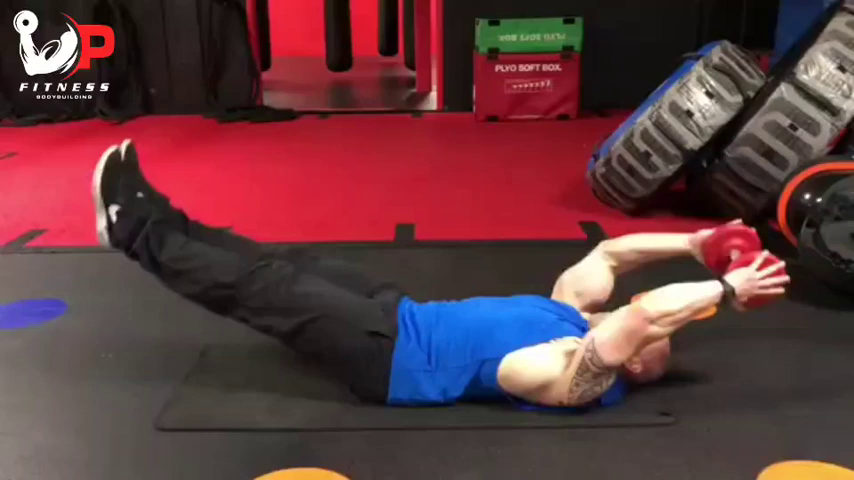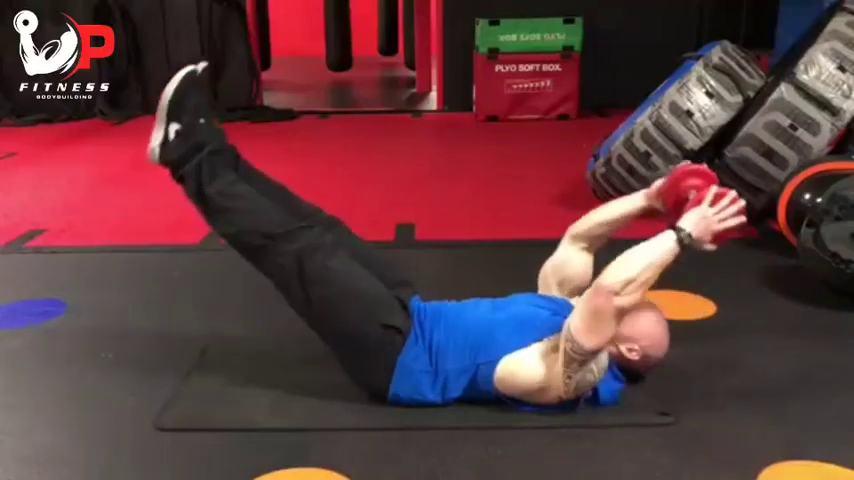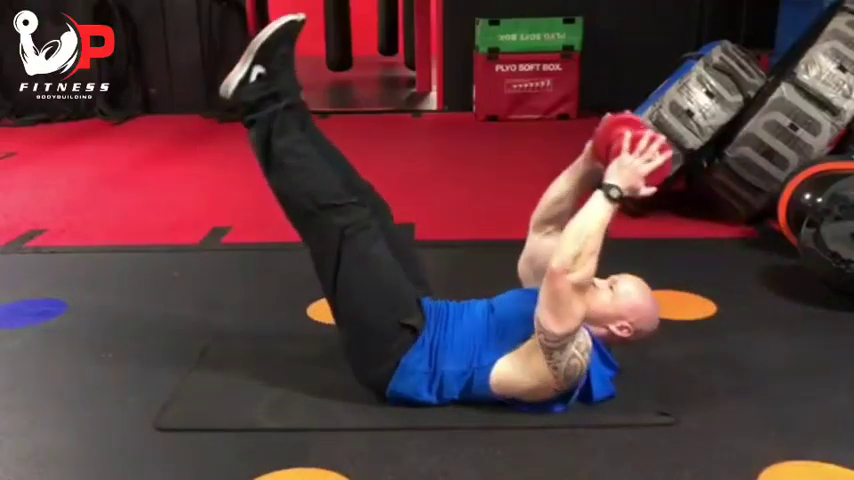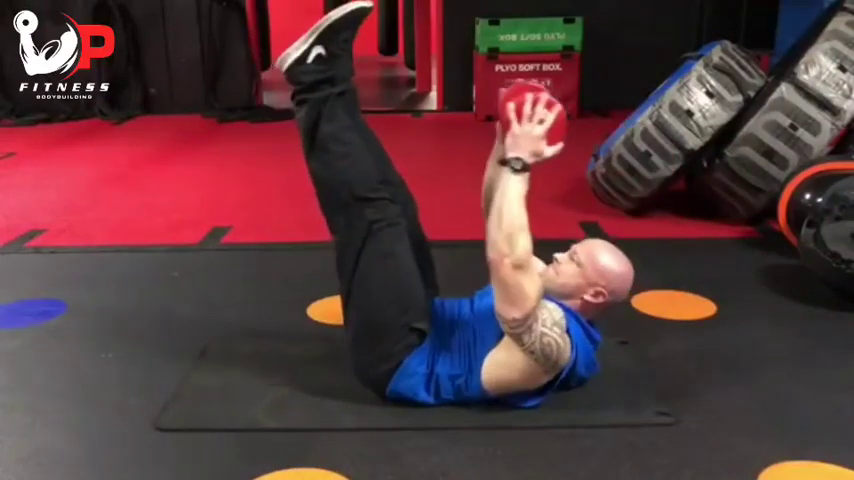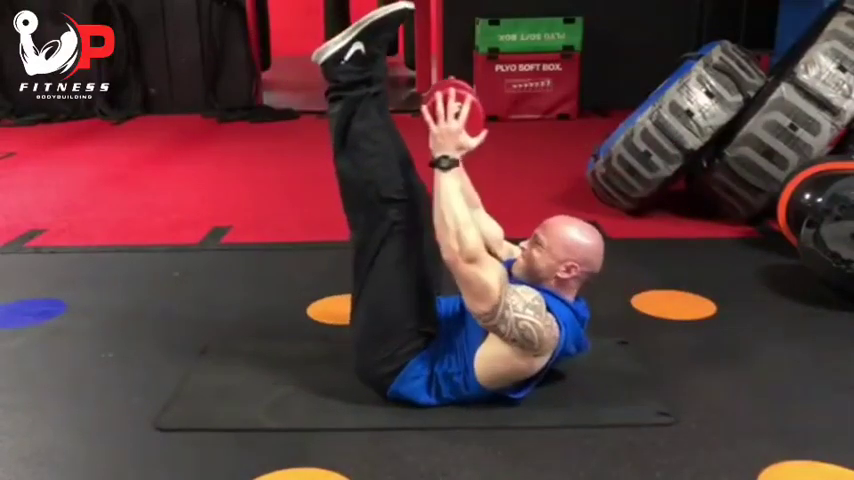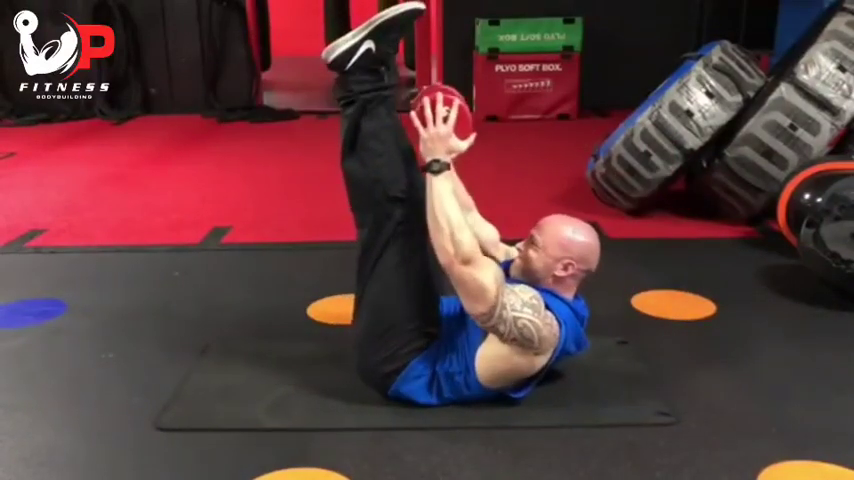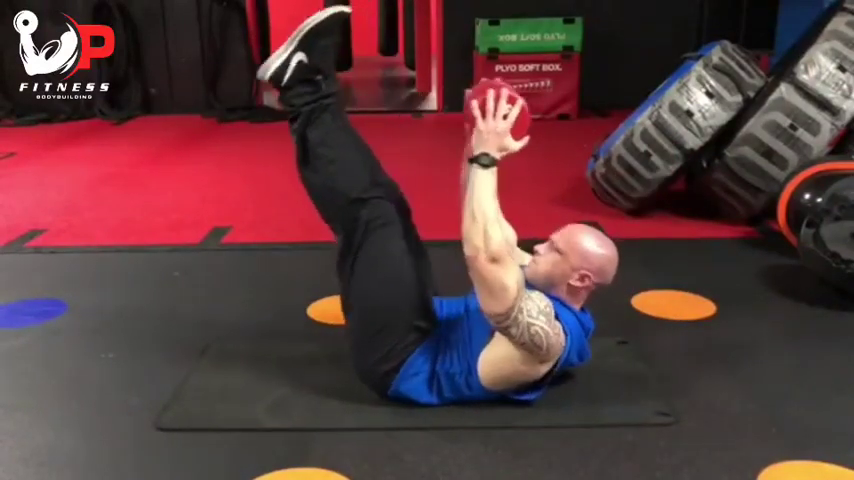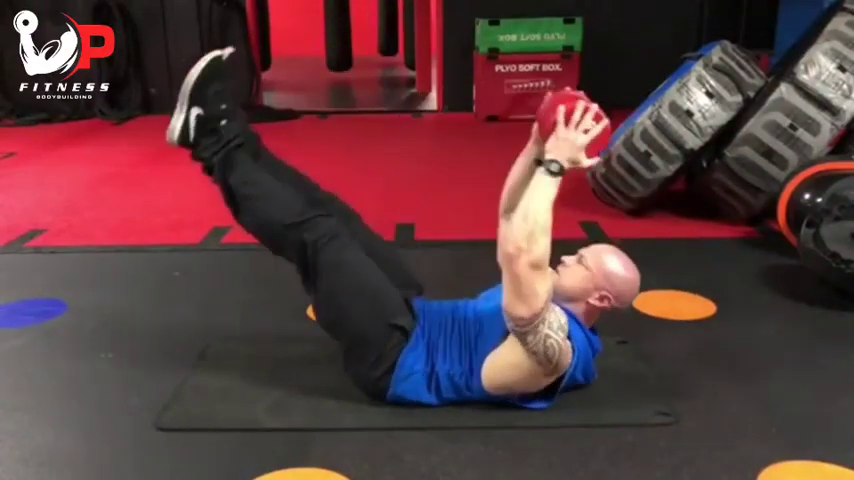
dt=0.4s
person 1, frame 1
left shoulder: (585, 378)
right shoulder: (574, 317)
left elbow: (644, 315)
right elbow: (608, 253)
left wrist: (724, 286)
right wrist: (691, 243)
left hip: (392, 359)
right hip: (403, 317)
left knee: (272, 289)
right knee: (292, 266)
left ankle: (141, 231)
right ankle: (152, 222)
person 1, frame 2
left shoulder: (585, 374)
right shoulder: (574, 318)
left elbow: (611, 293)
right elbow: (579, 238)
left wrist: (680, 235)
right wrist: (651, 198)
left hip: (399, 362)
right hip: (414, 320)
left knee: (304, 249)
right knee: (321, 233)
left ankle: (197, 159)
right ankle: (204, 155)
person 1, frame 3
left shoulder: (571, 360)
right shoulder: (558, 314)
left elbow: (567, 274)
right elbow: (545, 228)
left wrist: (611, 189)
right wrist: (590, 165)
left hip: (400, 360)
right hip: (423, 324)
left knee: (345, 221)
right knee: (363, 210)
left ankle: (268, 103)
right ankle: (275, 101)
person 1, frame 4
left shoulder: (551, 339)
right shoulder: (550, 295)
left elbow: (507, 260)
right elbow: (506, 232)
left wrist: (515, 162)
right wrist: (508, 149)
left hip: (399, 362)
right hip: (425, 329)
left knee: (373, 213)
right knee: (391, 204)
left ankle: (321, 84)
right ankle: (325, 80)
person 1, frame 5
left shoulder: (536, 324)
right shoulder: (532, 278)
left elbow: (463, 256)
right elbow: (476, 221)
left wrist: (445, 160)
right wrist: (451, 152)
left hip: (400, 364)
right hip: (426, 334)
left knee: (392, 214)
right knee: (409, 205)
left ankle: (357, 87)
person 1, frame 6
left shoulder: (537, 324)
right shoulder: (533, 280)
left elbow: (459, 258)
right elbow: (472, 224)
left wrist: (437, 164)
right wrist: (443, 155)
left hip: (401, 362)
left knee: (397, 213)
right knee: (408, 206)
left ankle: (367, 85)
right ankle: (367, 76)
person 1, frame 7
left shoulder: (545, 331)
right shoulder: (546, 292)
left elbow: (484, 255)
right elbow: (487, 224)
left wrist: (485, 159)
right wrist: (479, 145)
left hip: (401, 360)
right hip: (426, 328)
left knee: (369, 216)
right knee: (385, 206)
left ankle: (307, 99)
right ankle: (308, 91)
person 1, frame 8
left shoulder: (554, 344)
right shoulder: (554, 307)
left elbow: (523, 255)
right elbow: (511, 216)
left wrist: (554, 165)
right wrist: (539, 146)
left hip: (395, 358)
right hip: (417, 321)
left knee: (319, 237)
right knee: (335, 220)
left ankle: (218, 148)
right ankle: (222, 138)
